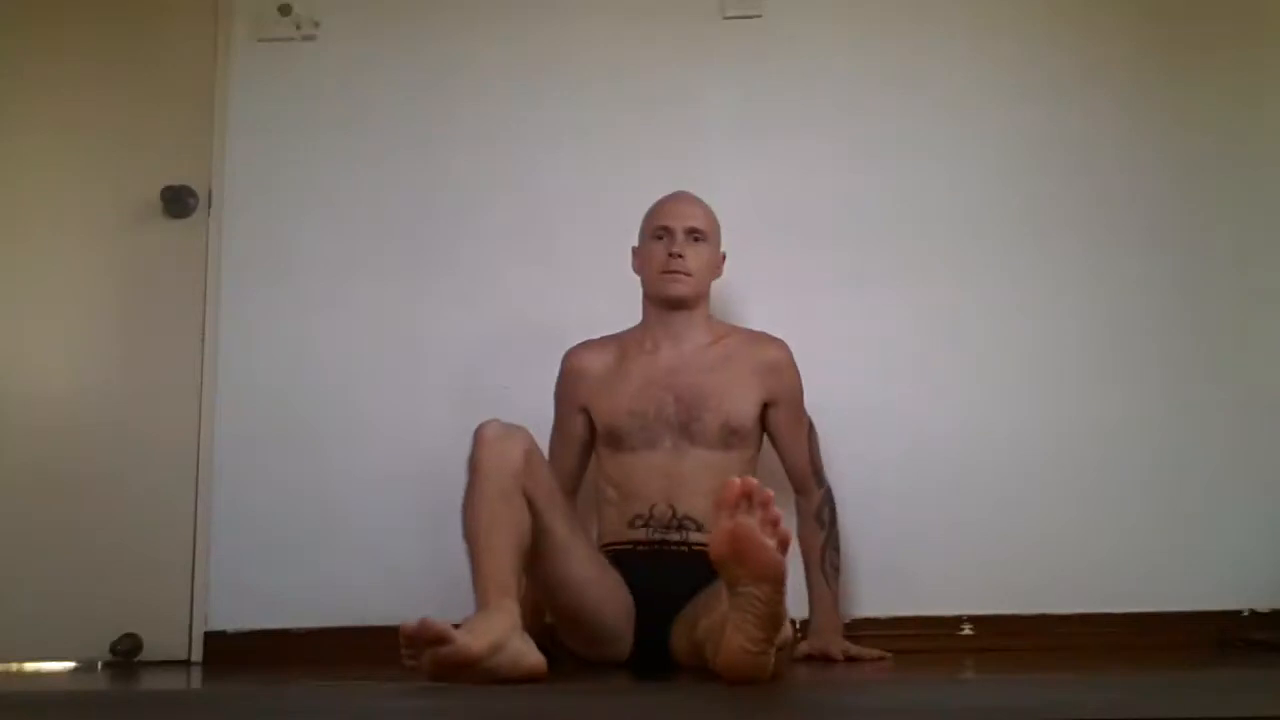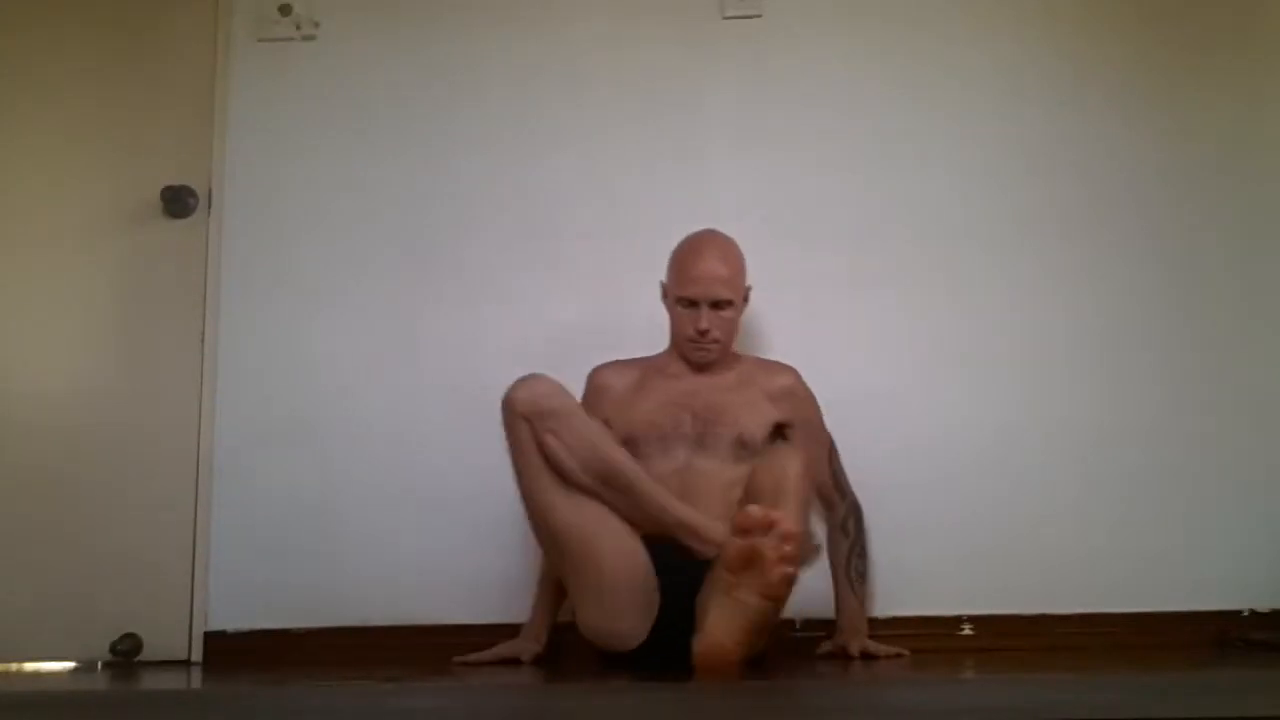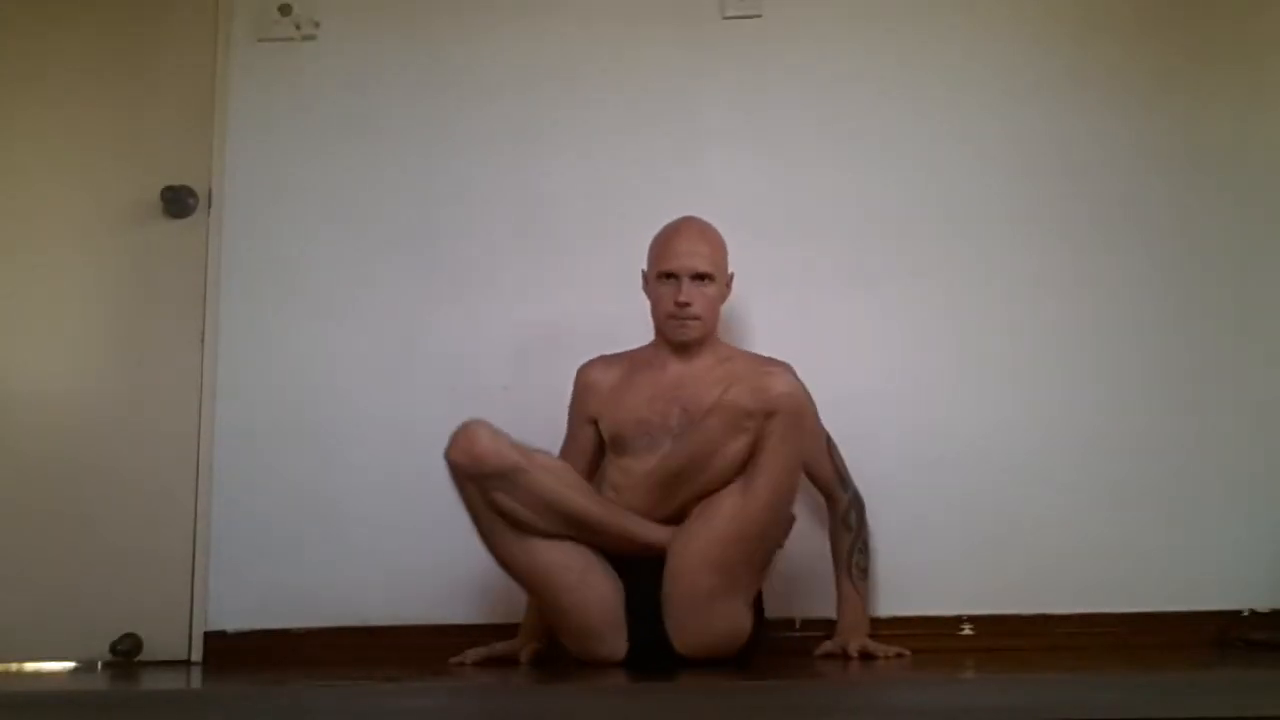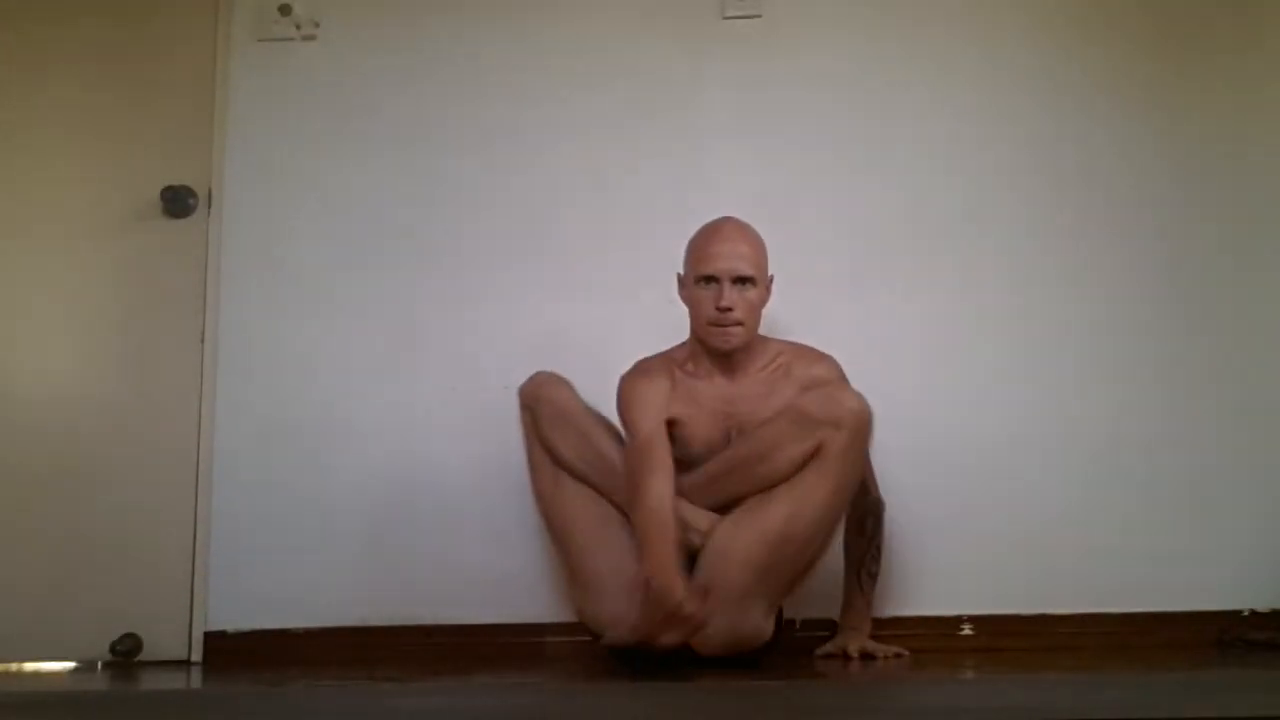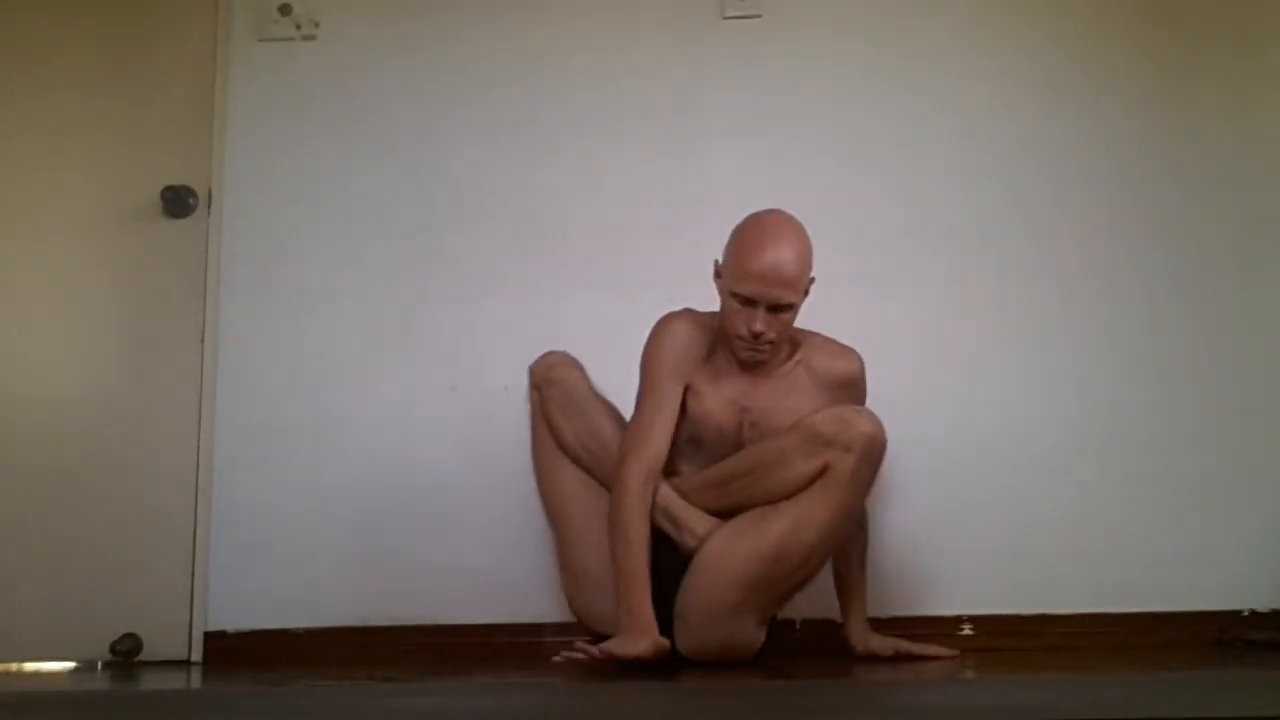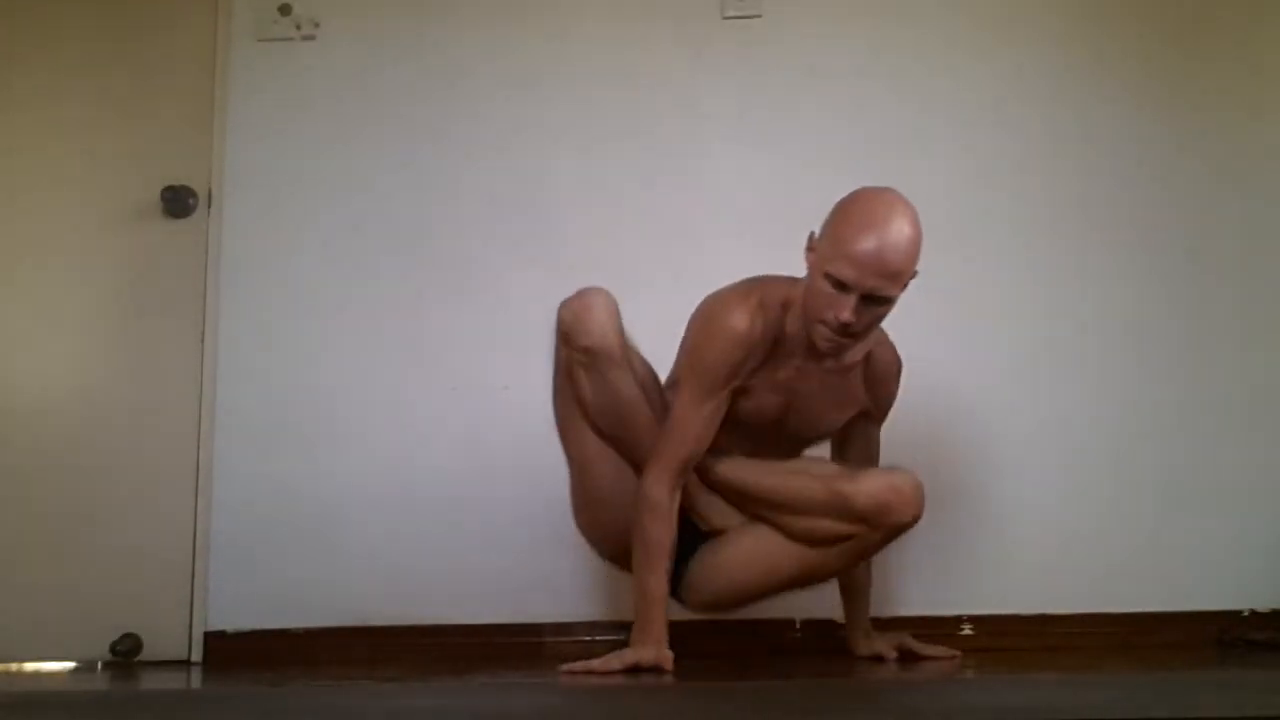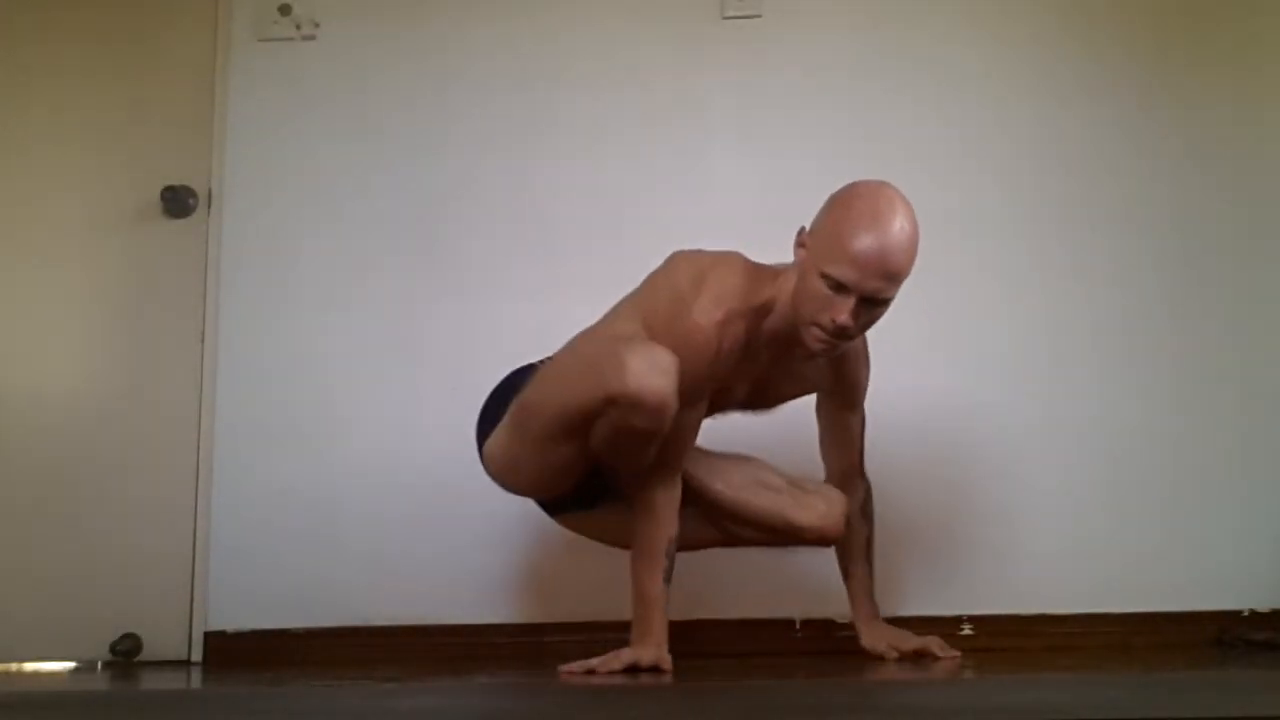
dt=0.7s
person 1, frame 1
left shoulder: (765, 362)
right shoulder: (587, 366)
left elbow: (812, 490)
right elbow: (553, 496)
left wrist: (826, 626)
right wrist: (526, 619)
left hip: (710, 593)
right hip: (610, 600)
right knee: (501, 443)
right ankle: (499, 631)
person 1, frame 2
left shoulder: (776, 388)
right shoulder: (613, 384)
left elbow: (841, 503)
right elbow: (573, 510)
left wrist: (853, 628)
right wrist: (536, 631)
left hip: (722, 604)
right hip: (625, 608)
left knee: (786, 470)
right knee: (532, 397)
person 1, frame 3
left shoulder: (764, 380)
right shoulder: (600, 381)
left elbow: (842, 496)
right elbow: (559, 503)
left wrist: (853, 626)
right wrist: (532, 630)
left hip: (708, 617)
right hip: (608, 622)
left knee: (776, 395)
right knee: (471, 446)
person 1, frame 4
left shoulder: (812, 376)
right shoulder: (651, 384)
left elbow: (864, 501)
right elbow: (651, 501)
left wrist: (854, 625)
right wrist: (669, 596)
left hip: (728, 615)
right hip: (629, 606)
left knee: (845, 412)
right knee: (543, 392)
person 1, frame 5
left shoulder: (836, 372)
right shoulder: (684, 339)
left elbow: (844, 495)
right elbow: (635, 476)
left wrist: (857, 627)
right wrist: (639, 625)
left hip: (714, 618)
right hip: (622, 597)
left knee: (858, 431)
right knee: (553, 372)
person 1, frame 6
left shoulder: (879, 367)
right shoulder: (744, 322)
left elbow: (855, 490)
right elbow: (663, 478)
left wrist: (860, 631)
right wrist: (649, 635)
left hip: (708, 564)
right hip: (629, 512)
left knee: (898, 500)
right knee: (588, 314)
person 1, frame 7
left shoulder: (842, 353)
right shoulder: (715, 316)
left elbow: (848, 485)
right elbow: (661, 481)
left wrist: (867, 619)
right wrist: (648, 637)
left hip: (609, 461)
right hip: (529, 436)
left knee: (824, 514)
right knee: (646, 374)
